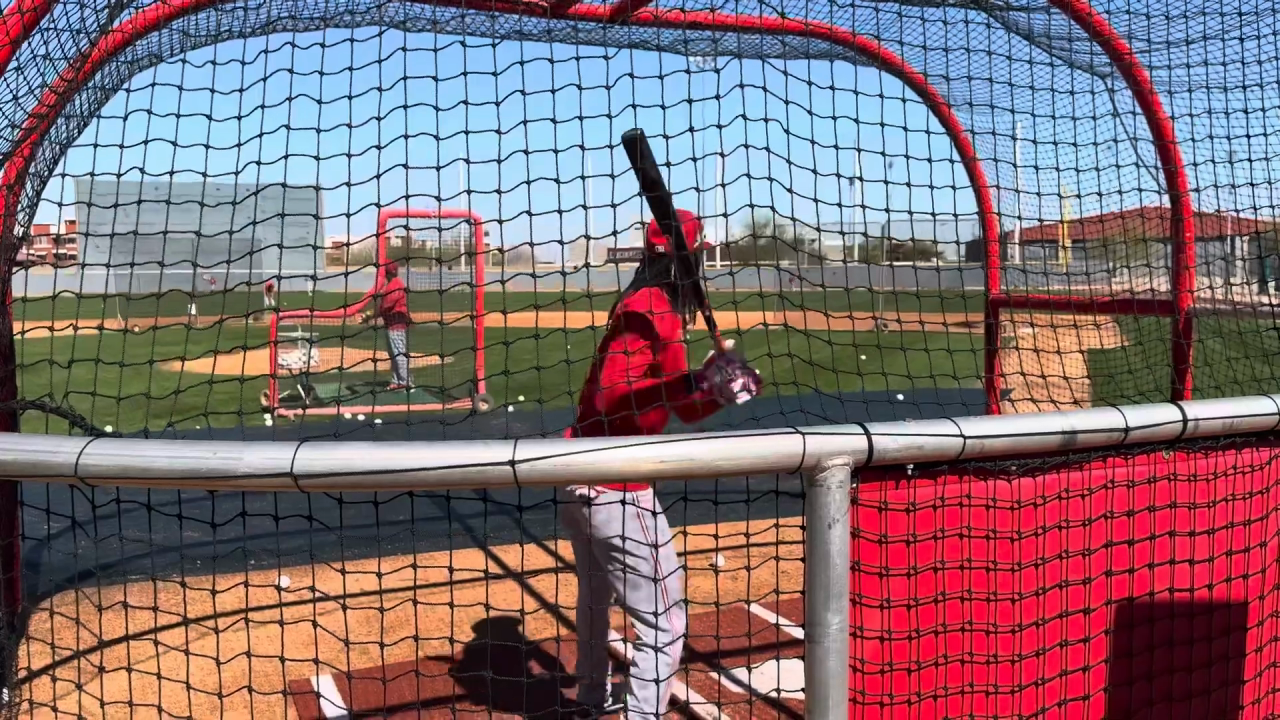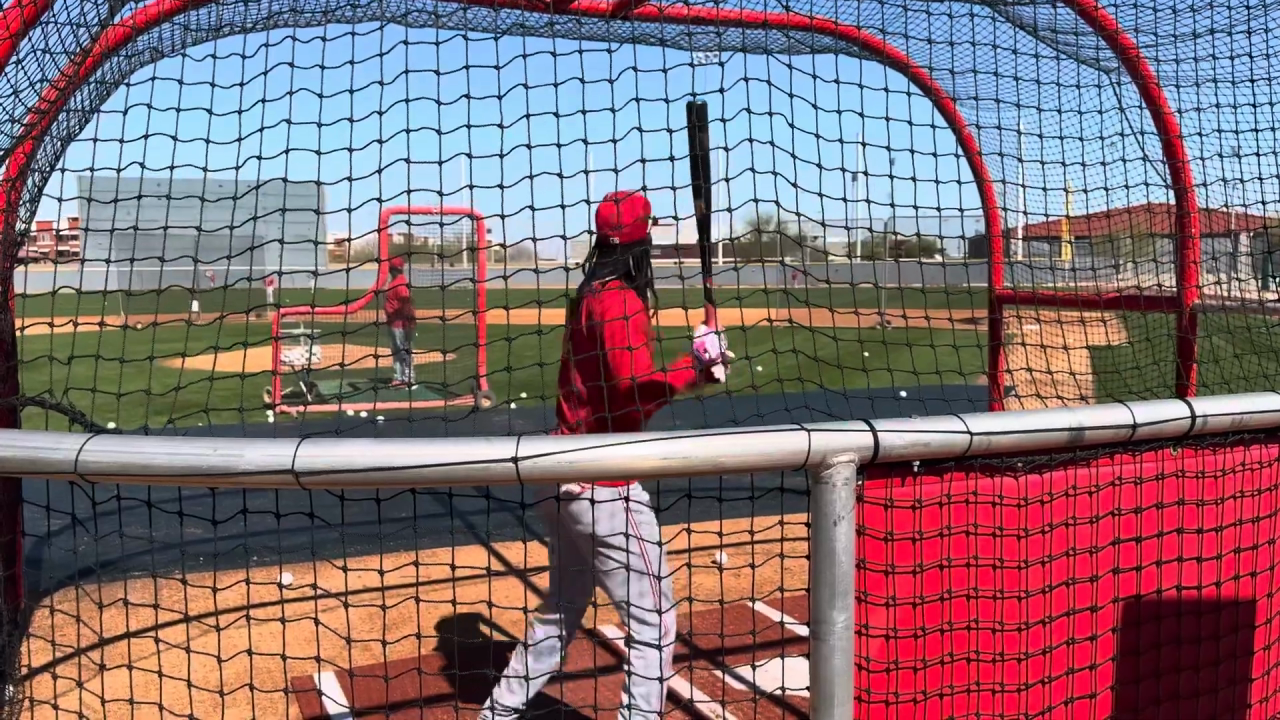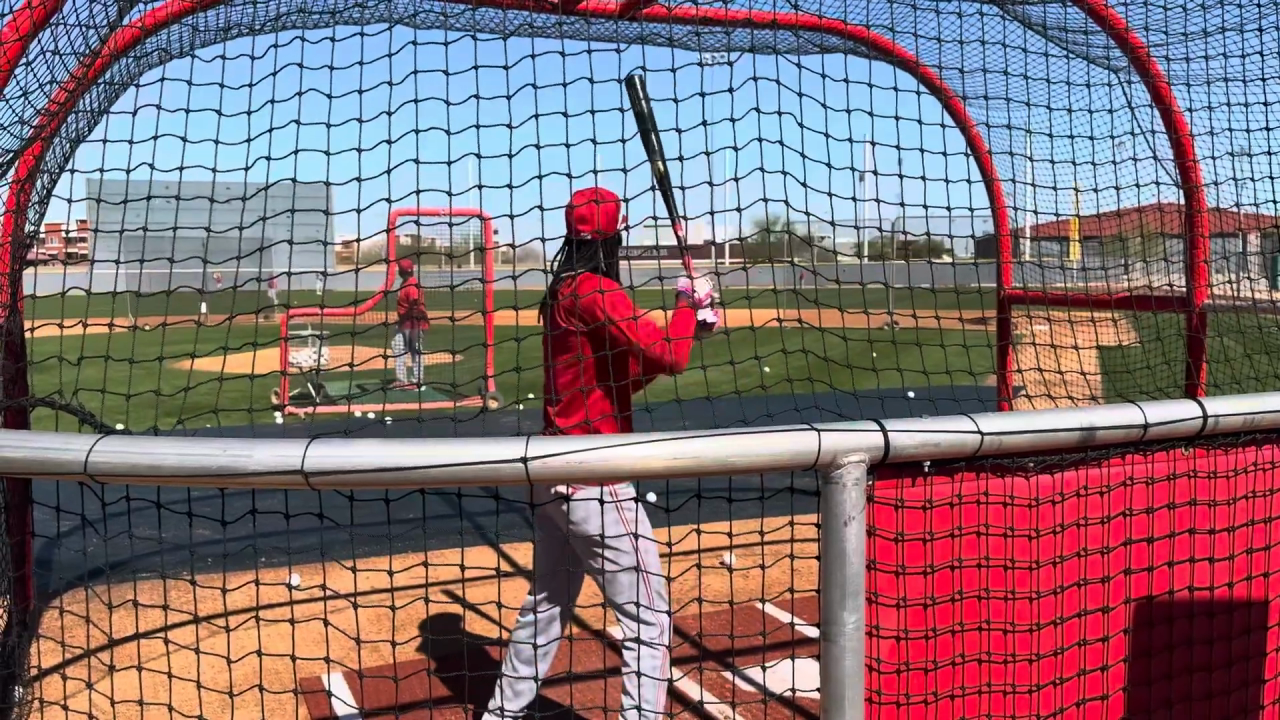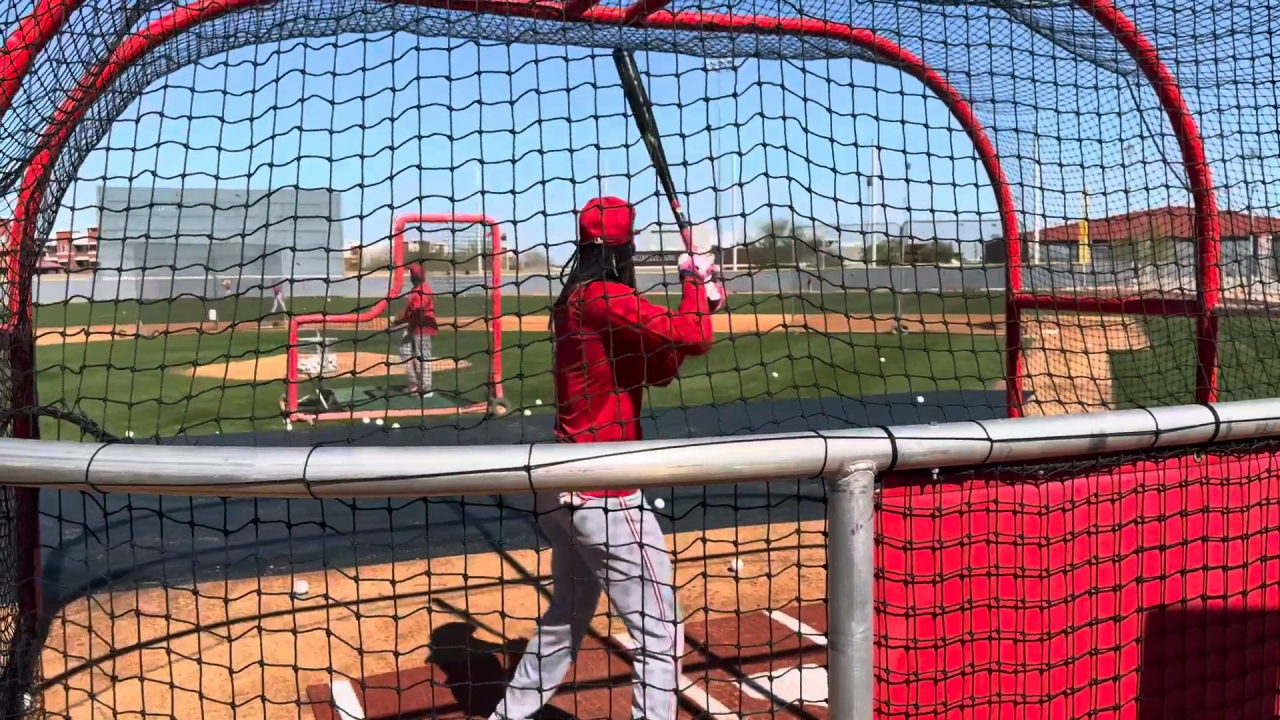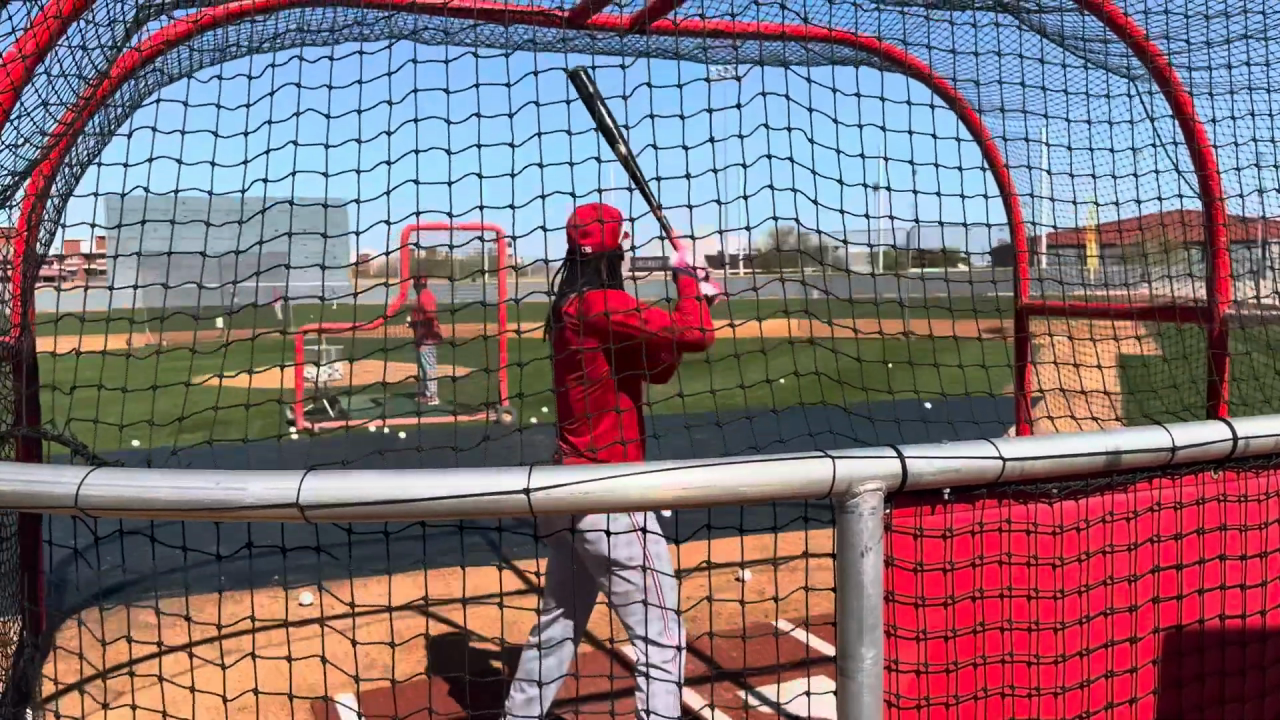
dt=0.4s
person 1, frame 1
left shoulder: (664, 312)
right shoulder: (648, 309)
left elbow: (685, 407)
right elbow: (611, 398)
left wrist: (720, 389)
right wrist: (693, 382)
left hip: (583, 480)
right hip: (615, 487)
left knee: (596, 596)
right knee: (663, 624)
person 1, frame 2
left shoulder: (592, 295)
right shoulder: (620, 300)
right elbow: (636, 395)
left wrist: (690, 371)
right wrist: (693, 365)
left hip: (567, 475)
right hip: (602, 481)
left knee: (566, 600)
right knee: (653, 620)
person 1, frame 3
left shoulder: (562, 293)
right shoulder: (597, 291)
left elbow: (631, 371)
right elbow: (666, 357)
left wrist: (690, 321)
right wrist: (689, 304)
right hip: (593, 481)
left knee: (545, 605)
right knee: (649, 619)
person 1, frame 4
left shoulder: (575, 300)
right shoulder: (606, 297)
left elbow: (658, 371)
right elbow: (694, 339)
left wrist: (696, 303)
right wrist: (693, 278)
left hip: (564, 486)
right hip: (602, 492)
left knee: (567, 615)
right knee: (659, 631)
person 1, frame 5
left shoulder: (569, 309)
right shoulder: (603, 306)
left elbow: (657, 368)
right elbow: (697, 336)
left wrist: (691, 298)
right wrist: (686, 278)
left knee: (556, 627)
right knee: (662, 639)
